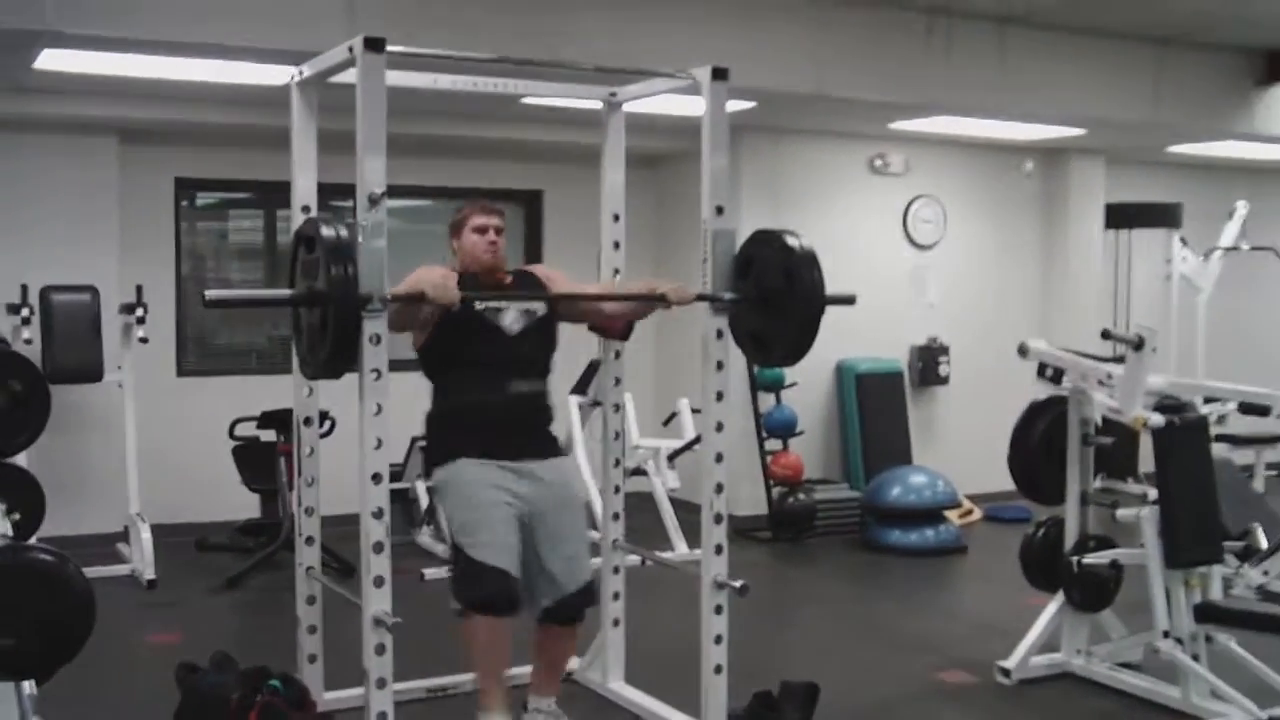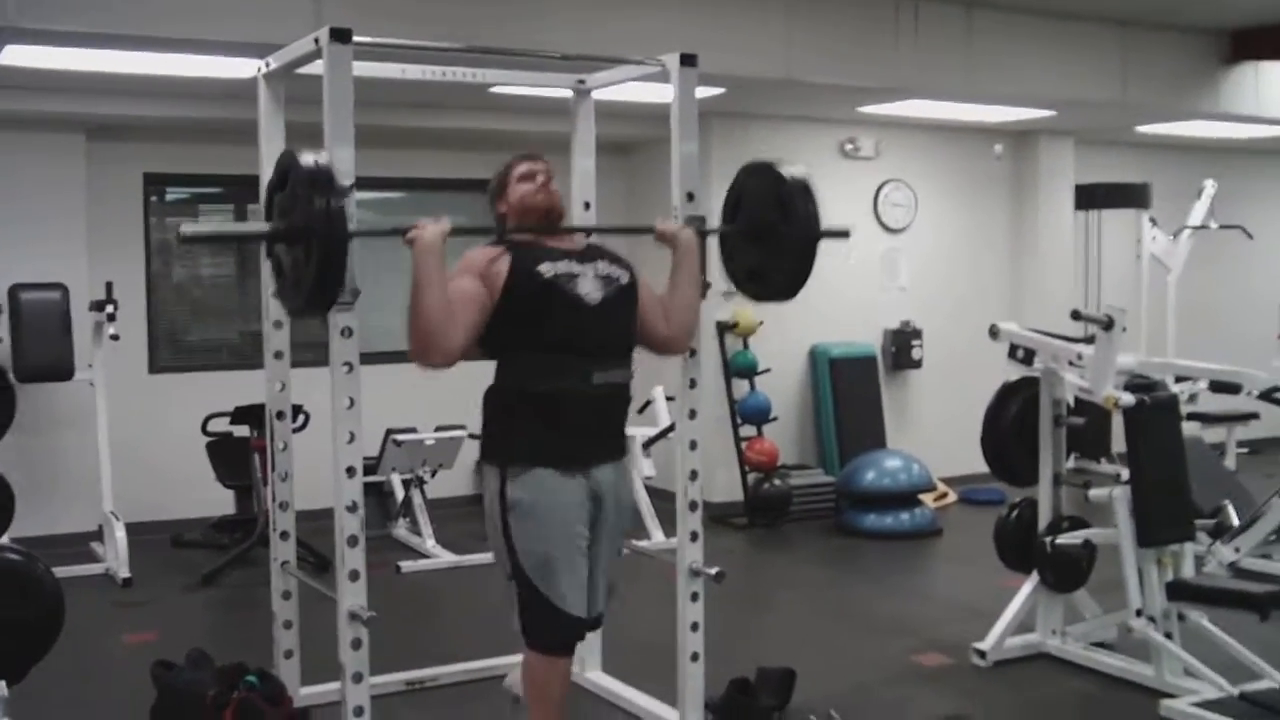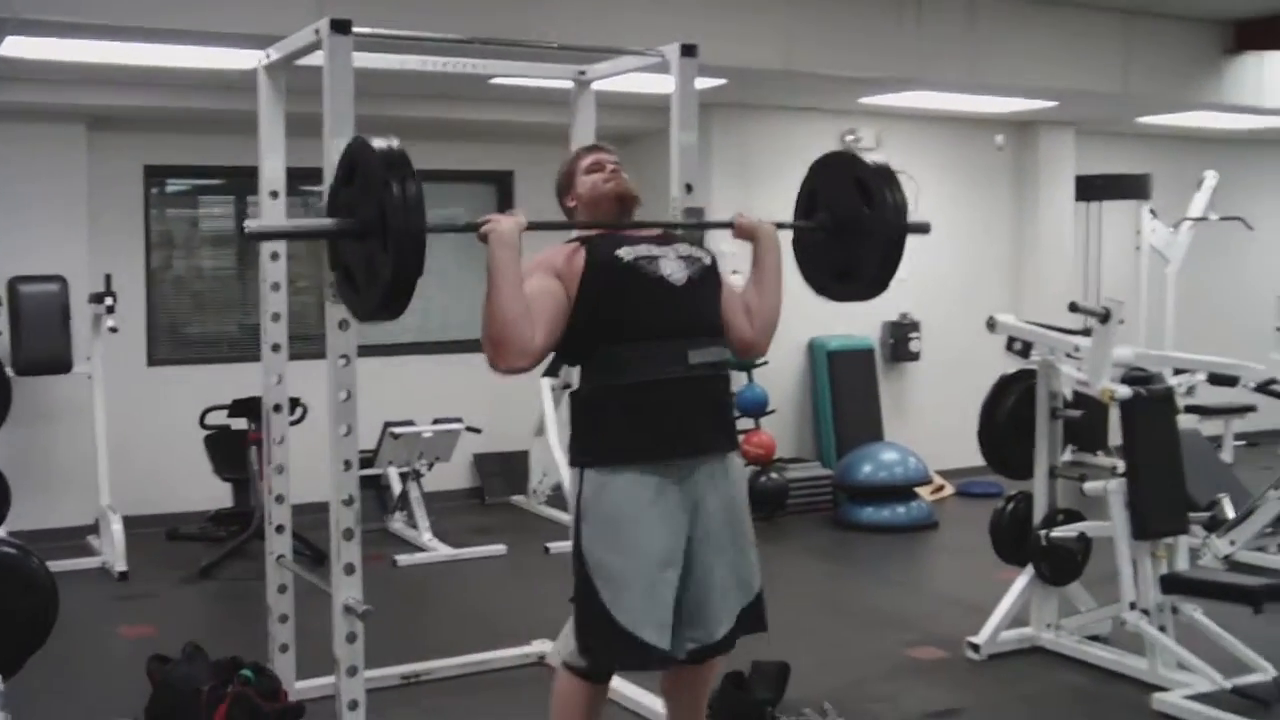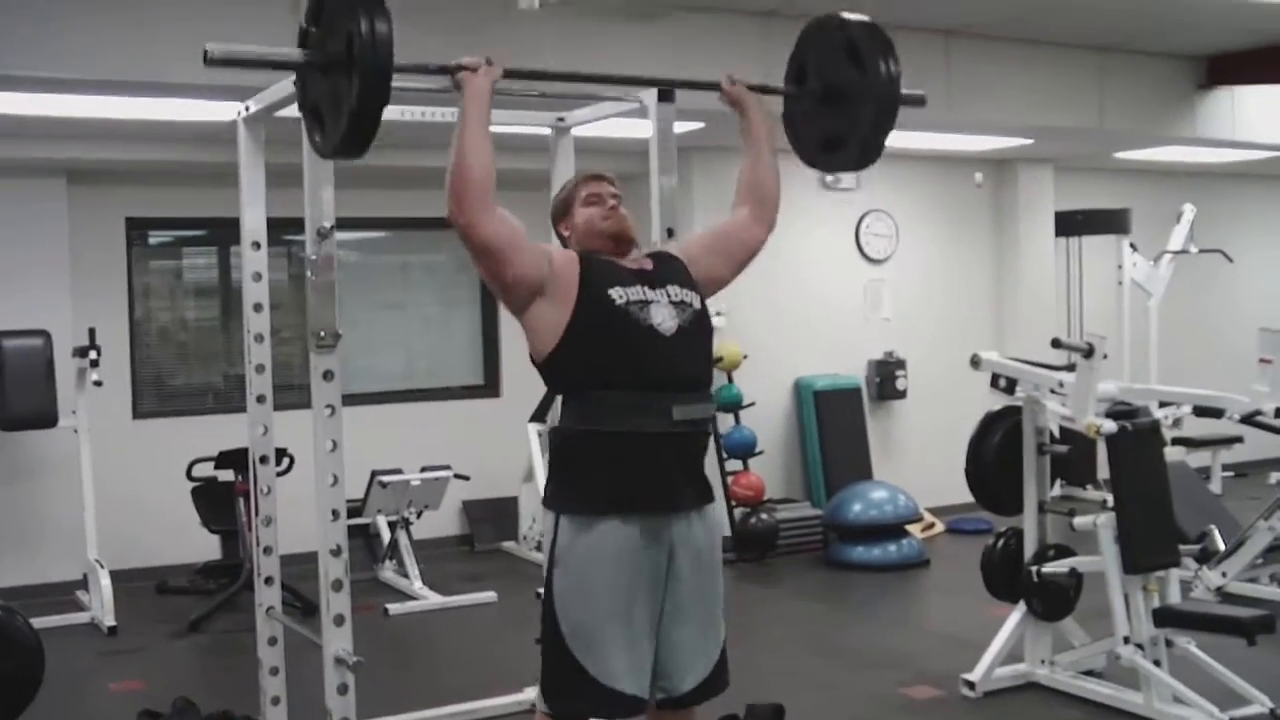
dt=0.7s
person 1, frame 1
left shoulder: (542, 284)
right shoulder: (442, 285)
left elbow: (615, 306)
right elbow: (395, 316)
left wrist: (659, 296)
right wrist: (420, 296)
left hip: (542, 455)
right hip: (470, 459)
left knee: (571, 591)
right knee: (492, 586)
person 1, frame 2
left shoulder: (610, 260)
right shoulder: (492, 263)
left elbow: (673, 334)
right elbow: (435, 348)
left wrist: (686, 250)
right wrist: (429, 254)
left hip: (606, 454)
right hip: (531, 459)
left knee: (581, 604)
right knee: (556, 614)
person 1, frame 3
left shoulder: (690, 250)
right shoulder: (564, 262)
left elbow: (753, 337)
right elbow: (512, 352)
left wrist: (766, 244)
right wrist: (504, 248)
left hip: (710, 459)
right hip: (623, 466)
left knee: (703, 629)
right knee: (604, 635)
person 1, frame 4
left shoulder: (682, 269)
right shoulder: (556, 281)
left elbow: (757, 212)
right elbow: (474, 215)
left wrist: (751, 111)
right wrist: (476, 101)
left hip: (687, 510)
right hip: (597, 513)
